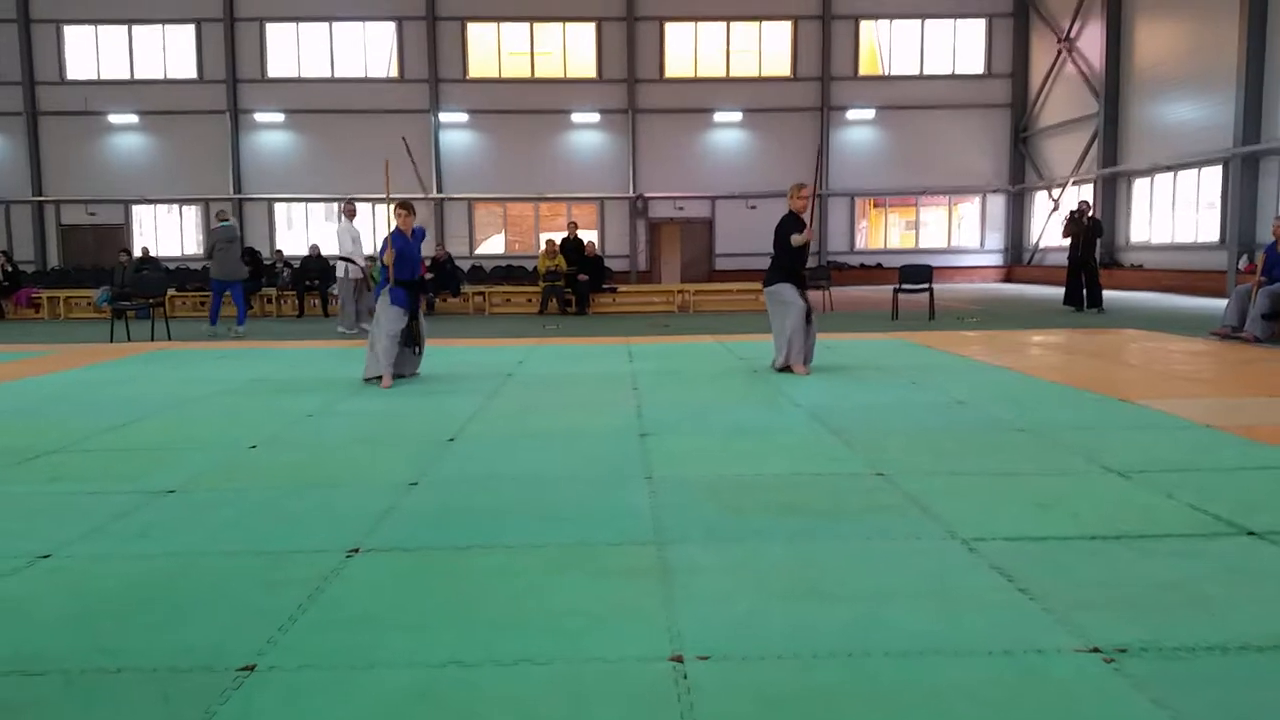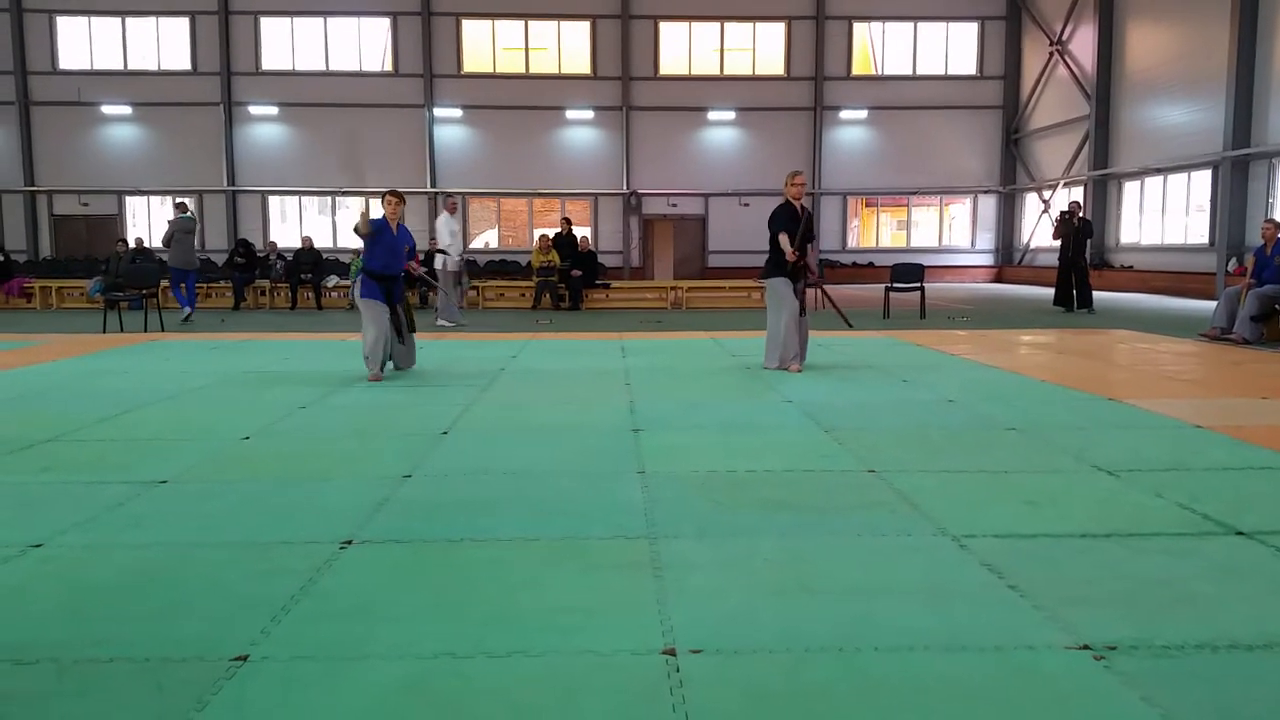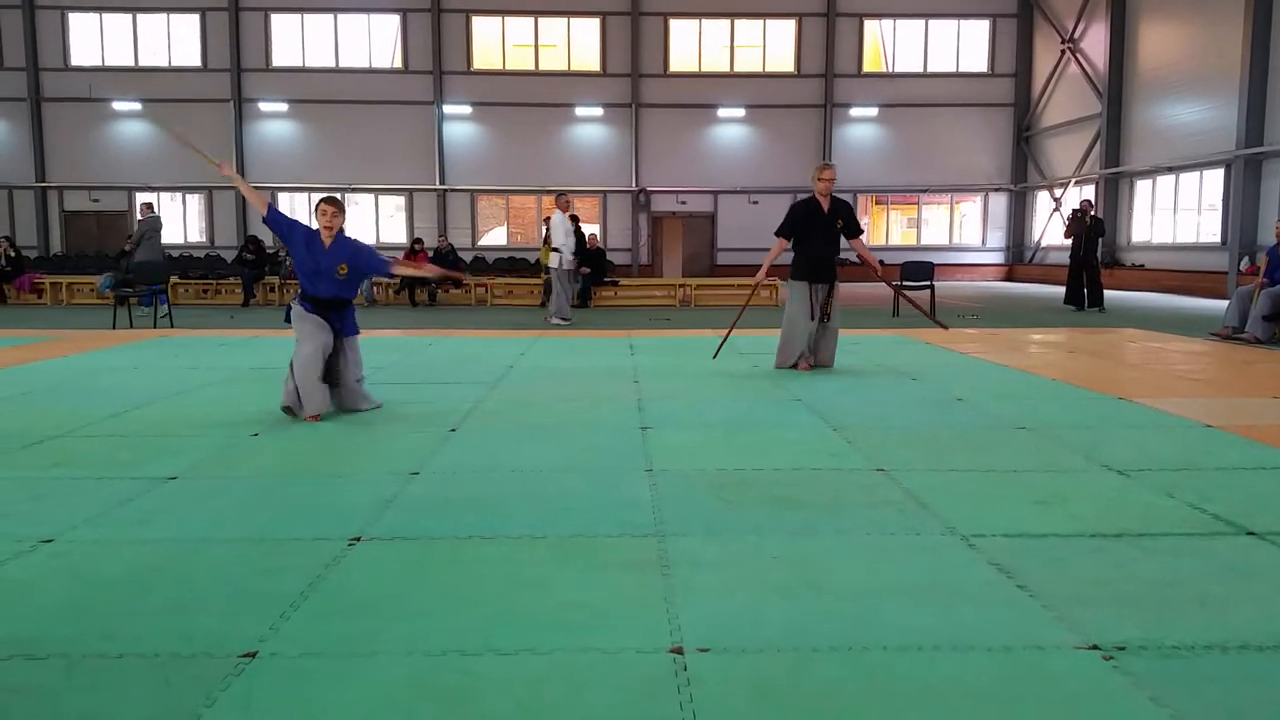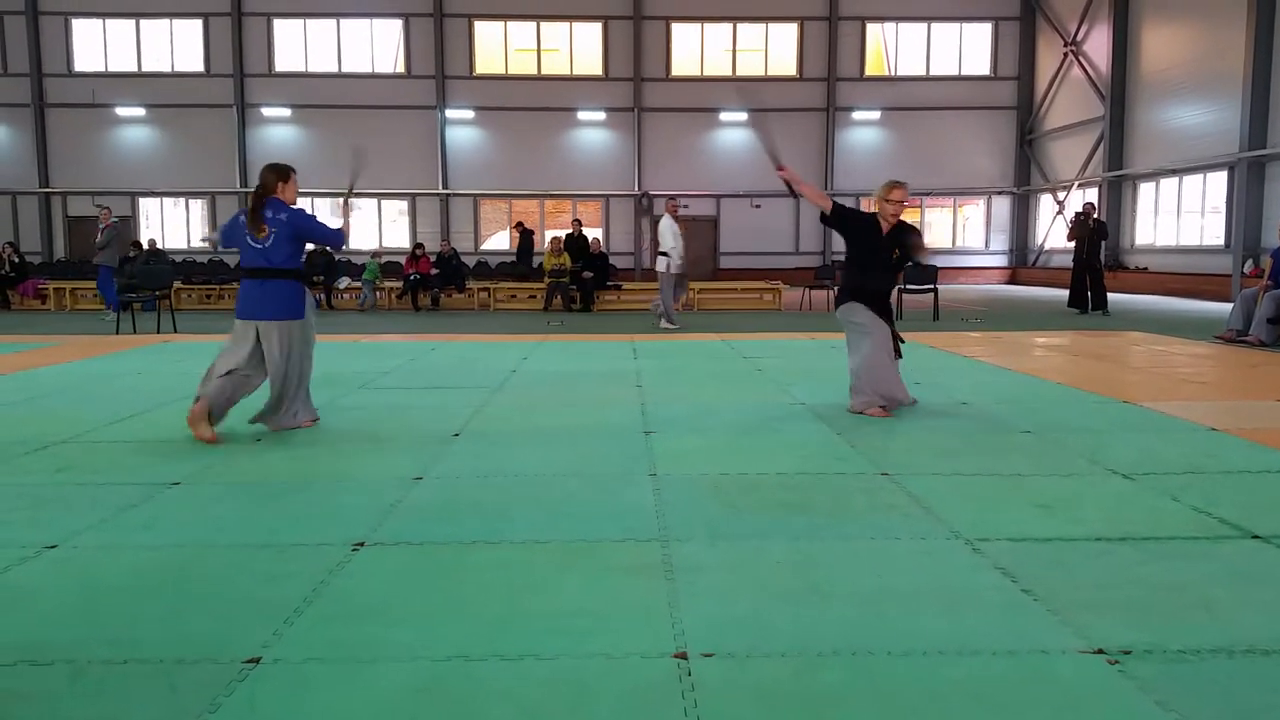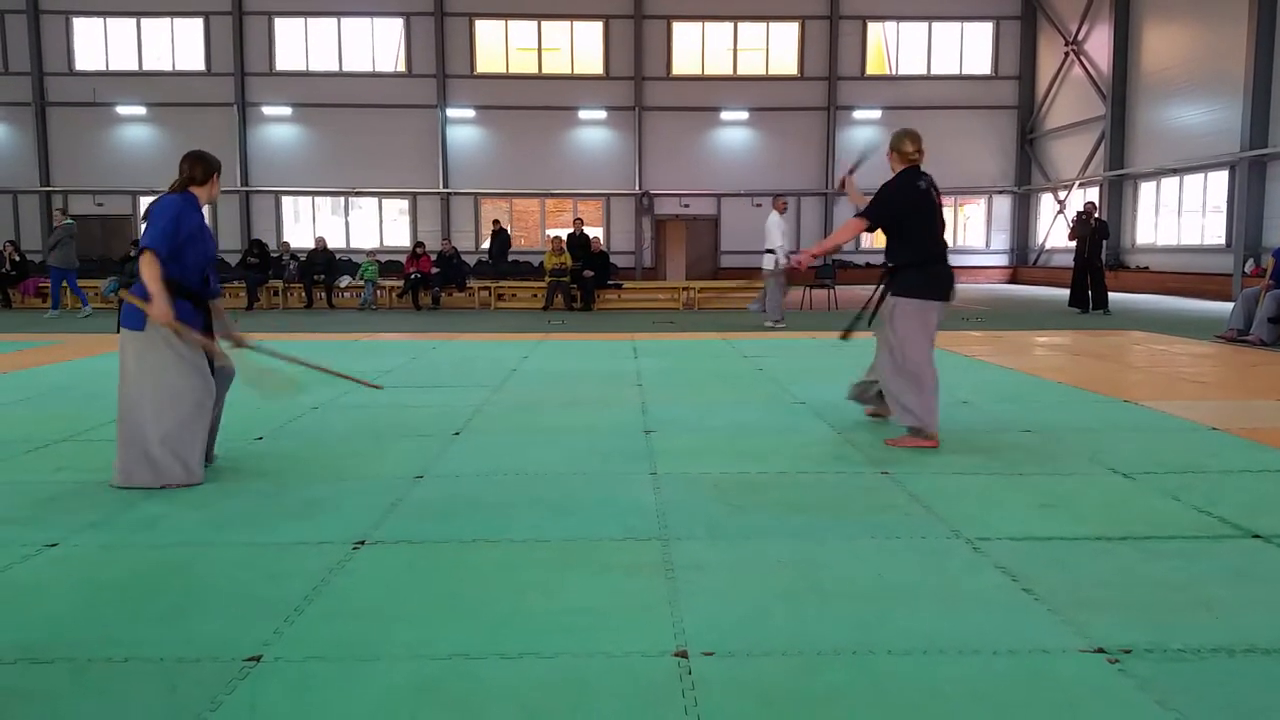
dt=1s
person 1, frame 1
left shoulder: (415, 235)
right shoulder: (393, 240)
right elbow: (386, 259)
right wrist: (388, 258)
left hip: (411, 292)
right hip: (392, 292)
left knee: (416, 333)
right knee: (389, 331)
left ankle: (405, 369)
right ankle: (386, 373)
person 1, frame 2
left shoulder: (405, 234)
right shoulder: (375, 226)
right elbow: (364, 231)
left wrist: (415, 269)
right wrist: (363, 221)
left hip: (394, 286)
right hip: (371, 285)
left knee: (402, 327)
right knee: (378, 329)
left ankle: (401, 361)
right ankle: (375, 369)
person 1, frame 3
left shoulder: (354, 250)
right shoulder: (300, 236)
left elbow: (386, 266)
right elbow: (264, 209)
left wrist: (419, 271)
right wrist: (235, 178)
left hip: (340, 315)
right hip: (307, 310)
right knee: (313, 347)
right ankle: (309, 405)
person 1, frame 4
left shoulder: (243, 218)
right shoulder: (295, 218)
left elbow: (224, 237)
right elbow: (337, 239)
left wrist: (214, 238)
right wrist: (345, 215)
left hip: (250, 298)
right hip: (286, 297)
left knee: (241, 360)
right knee: (292, 362)
left ankle: (202, 409)
right ankle: (292, 415)
person 1, frame 5
left shoulder: (194, 216)
right shoulder: (171, 207)
left elbow: (208, 281)
right elbow: (149, 254)
left wrist: (227, 328)
right wrist: (159, 301)
left hip: (184, 314)
right hip: (156, 316)
left knee: (216, 375)
right knee: (166, 393)
left ankle: (181, 455)
right ankle: (144, 470)
person 2, frame 1
left shoulder: (798, 222)
right shoulder: (788, 222)
right elbow: (793, 240)
right wrist: (804, 237)
left hip: (792, 279)
right hip: (778, 280)
left knee: (805, 321)
right knee: (797, 309)
left ankle: (784, 360)
right ankle: (792, 360)
person 2, frame 2
left shoulder: (806, 214)
right shoulder: (781, 213)
right elbow: (782, 236)
left wrist: (812, 267)
right wrist: (787, 251)
left hip: (796, 272)
right hip: (777, 271)
left knee: (798, 315)
right knee: (788, 311)
left ankle: (791, 357)
right ankle: (786, 359)
person 2, frame 3
left shoulder: (843, 208)
right shoulder: (800, 209)
left elbow: (854, 239)
right elbow: (782, 241)
left wrist: (872, 260)
right wrist: (764, 268)
left hip: (828, 273)
right hip: (803, 273)
left knee: (828, 321)
right knee: (802, 320)
left ankle: (819, 357)
right ankle: (800, 357)
person 2, frame 4
left shoulder: (908, 233)
right shoulder: (860, 222)
left elbow: (919, 255)
right elbow: (823, 202)
left wrist: (919, 249)
right wrist: (792, 179)
left hip: (880, 303)
right hip: (853, 301)
left knee: (882, 352)
right knee: (876, 339)
right ankle: (866, 400)
person 2, frame 5
left shoulder: (900, 187)
right shoulder: (922, 184)
left elbow: (861, 222)
left wrist: (814, 251)
right wrist: (854, 194)
left hip: (916, 283)
right hip: (934, 279)
left knee: (905, 357)
right knee: (897, 349)
left ankle: (924, 430)
right ankle: (882, 401)
